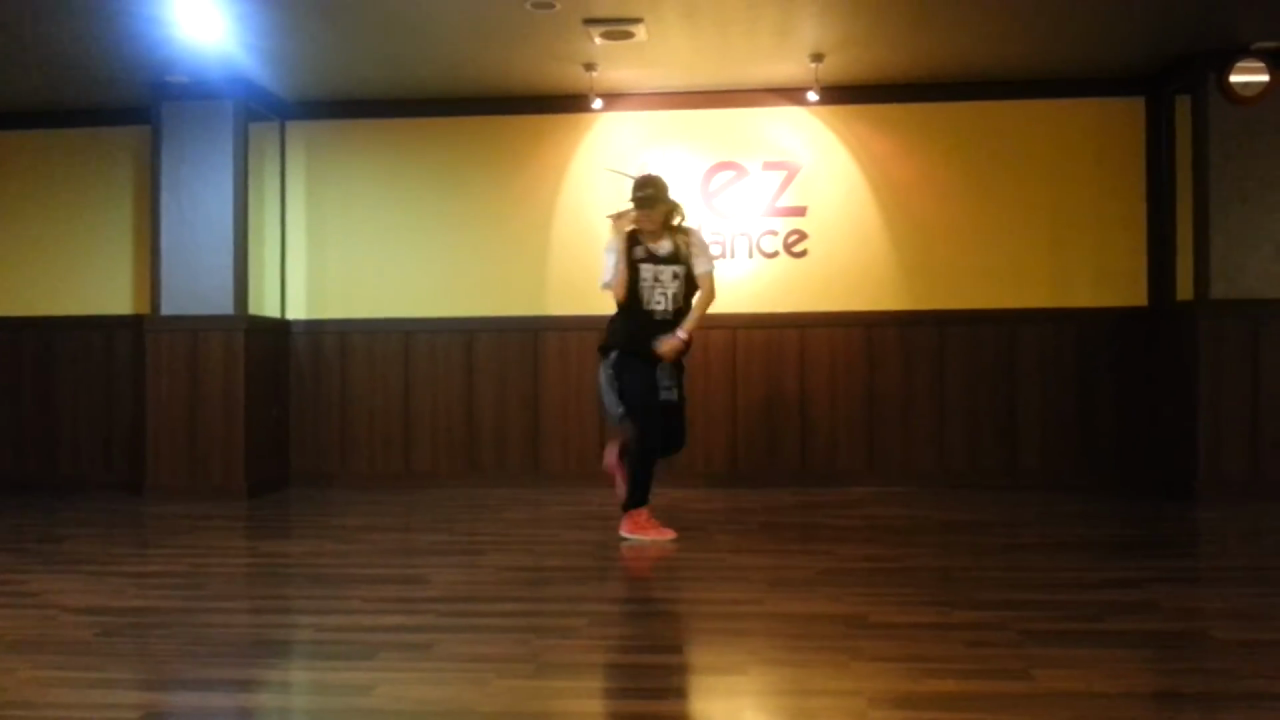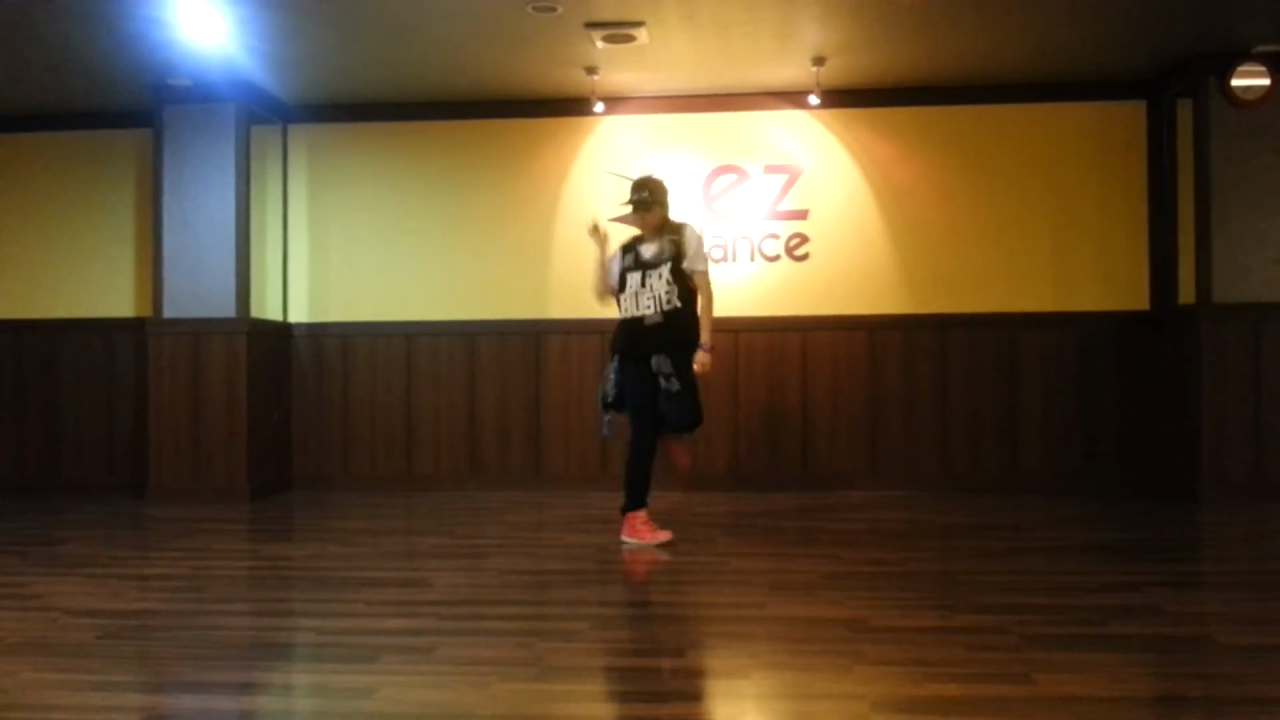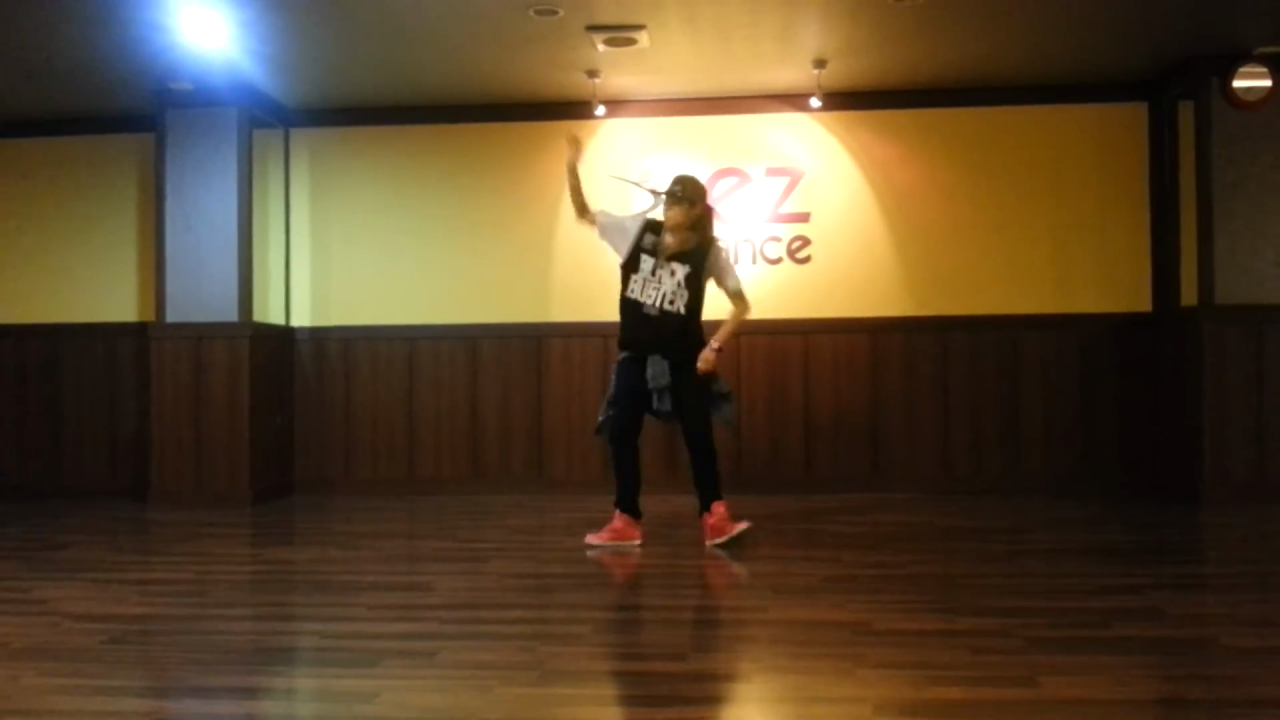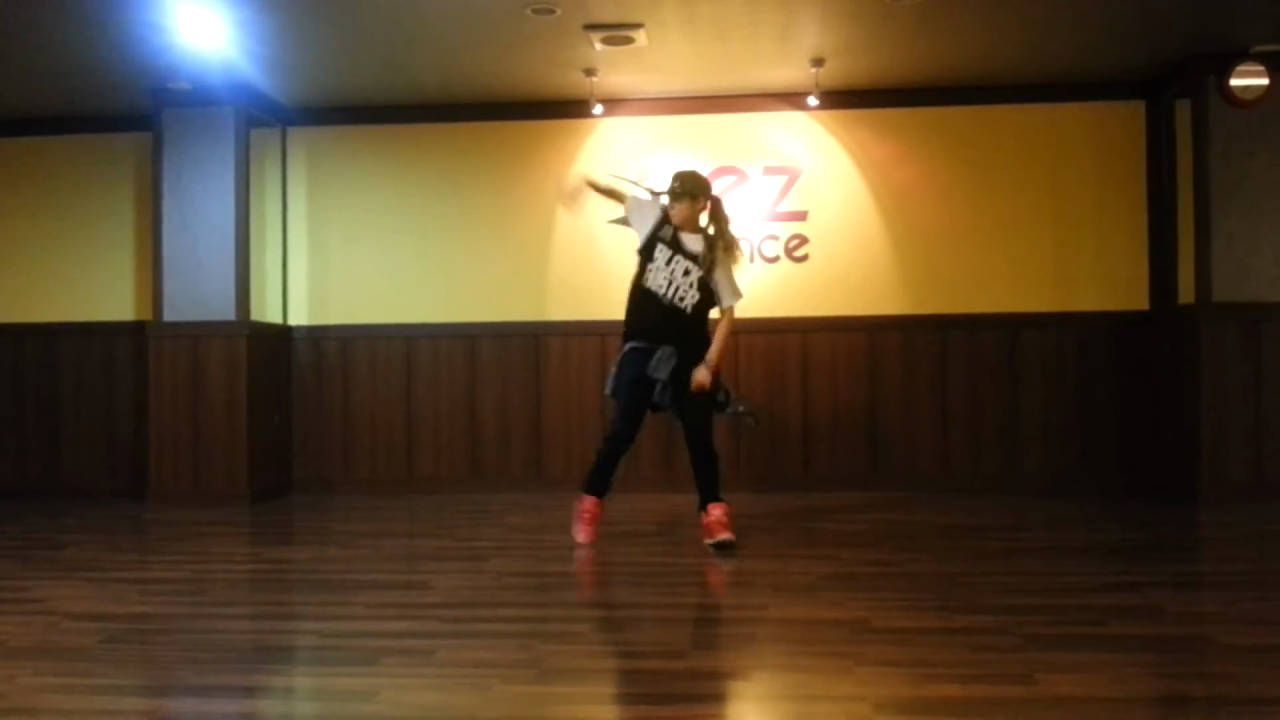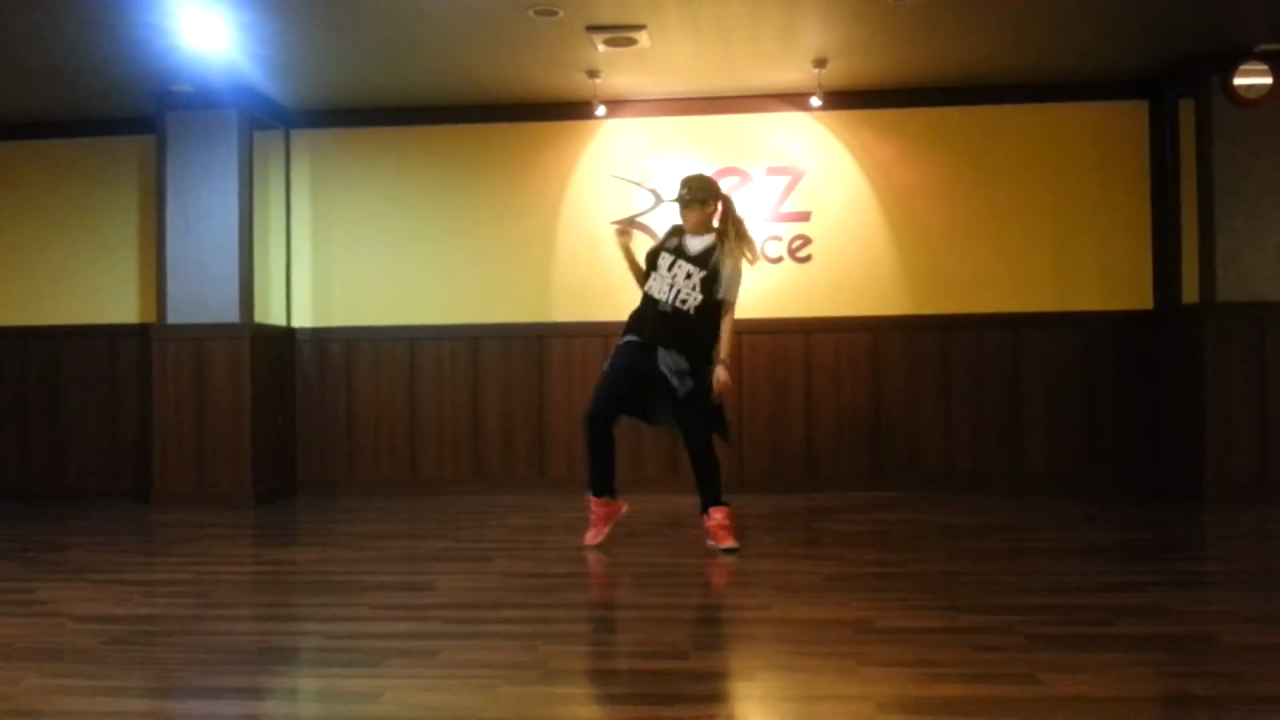
dt=0.2s
person 1, frame 1
left shoulder: (690, 241)
right shoulder: (624, 247)
left elbow: (707, 293)
right elbow: (619, 294)
left wrist: (681, 334)
right wrist: (619, 241)
left hip: (666, 354)
right hip: (629, 352)
left knee: (671, 438)
right knee: (648, 431)
left ankle: (622, 454)
right ankle: (636, 516)
person 1, frame 2
left shoulder: (685, 238)
right shoulder: (625, 252)
left elbow: (704, 291)
right elbow: (604, 296)
left wrist: (705, 345)
right wrist: (603, 254)
left hip: (677, 350)
right hip: (634, 353)
left knee: (687, 418)
right knee: (643, 433)
left ankle: (668, 430)
right ankle: (637, 519)
person 1, frame 3
left shoulder: (709, 253)
right shoulder: (638, 229)
left elbow: (740, 303)
right elbow: (584, 215)
left wrist: (716, 345)
right wrist: (572, 169)
left hip: (685, 357)
right hip: (637, 356)
left knee: (699, 439)
right knee: (620, 431)
left ankle: (715, 519)
right ankle: (626, 522)
person 1, frame 4
left shoulder: (715, 255)
right shoulder: (656, 218)
left elbow: (726, 315)
right elbow: (623, 197)
left wrist: (709, 363)
right wrist: (590, 185)
left hip: (686, 354)
right hip: (642, 347)
left knee: (700, 435)
right knee: (624, 428)
left ankle: (714, 518)
right ankle: (590, 504)
person 1, frame 5
left shoulder: (725, 253)
right shoulder: (671, 237)
left elbow: (726, 314)
right elbow: (644, 279)
left wrist: (722, 362)
right wrist: (626, 248)
left hip: (686, 358)
right hip: (640, 345)
left knee: (698, 439)
right knee: (598, 417)
left ankle: (717, 520)
right ankle: (604, 504)
